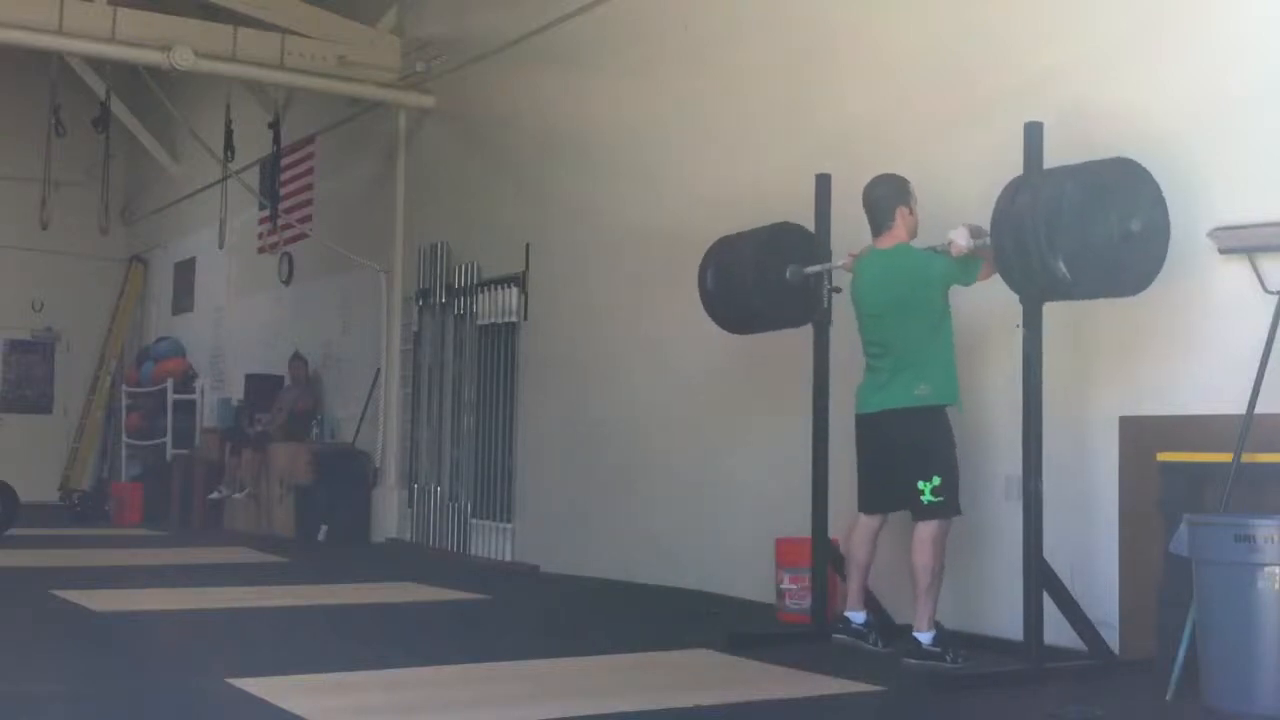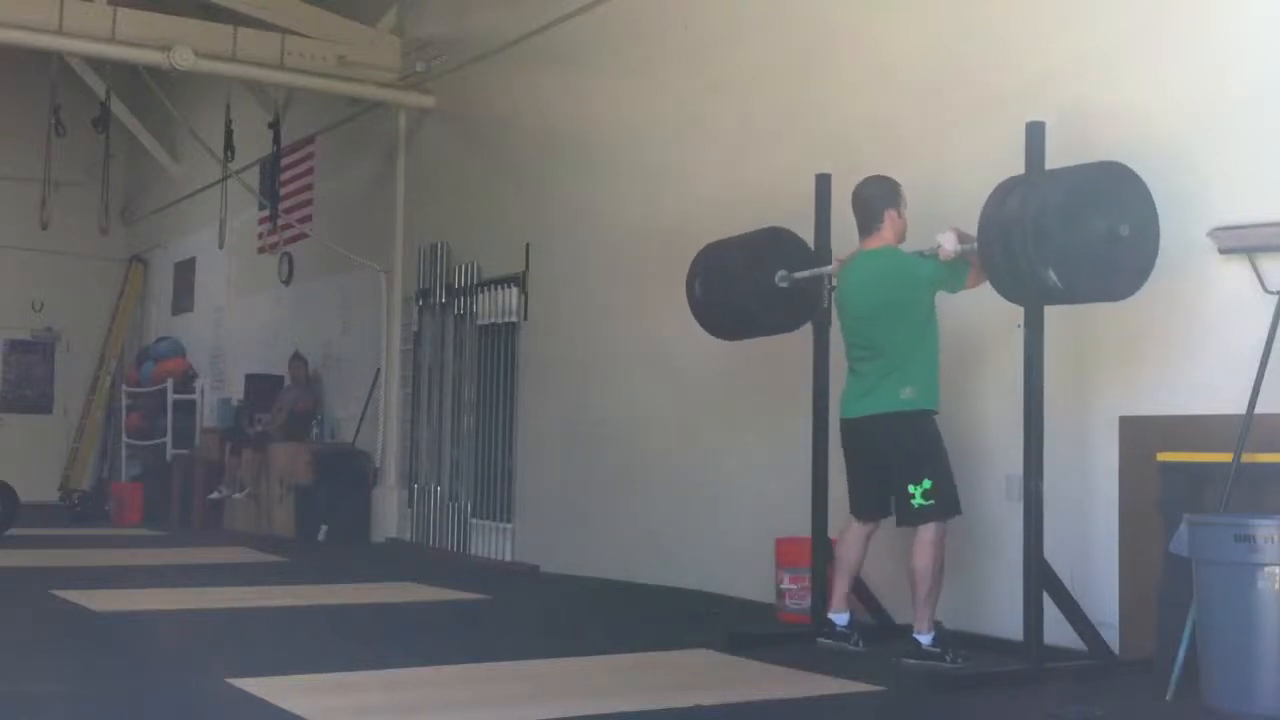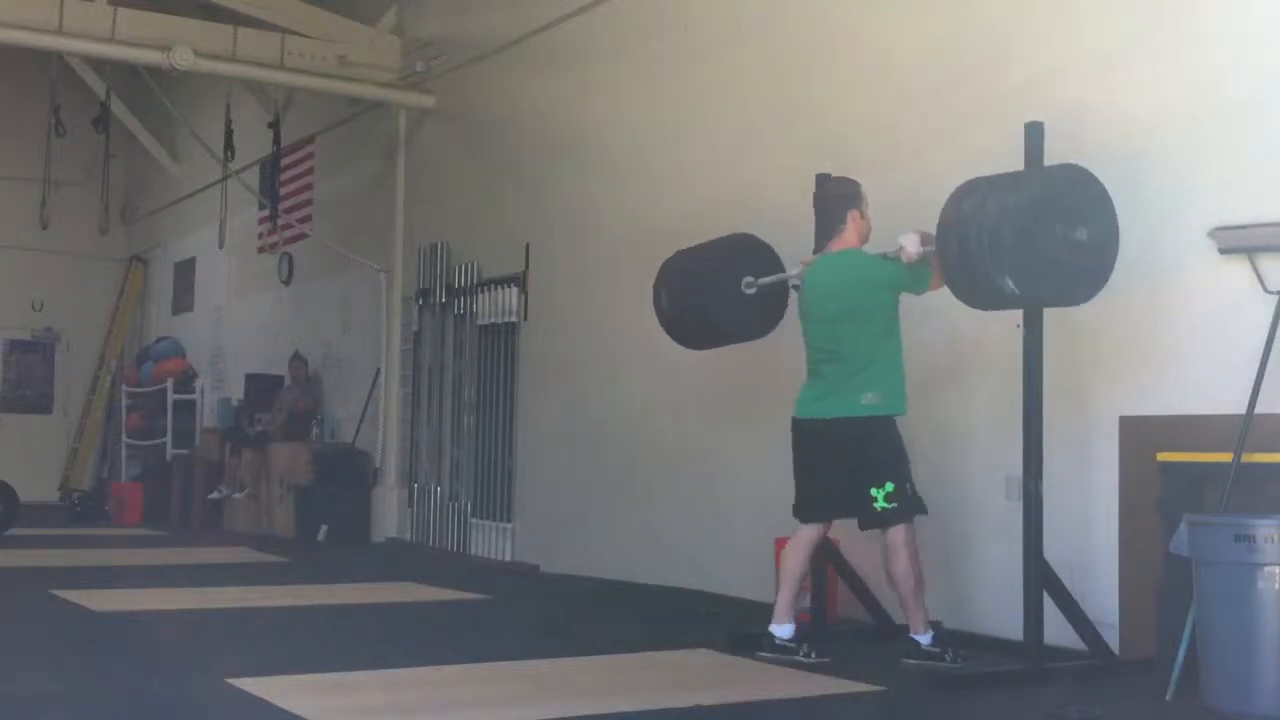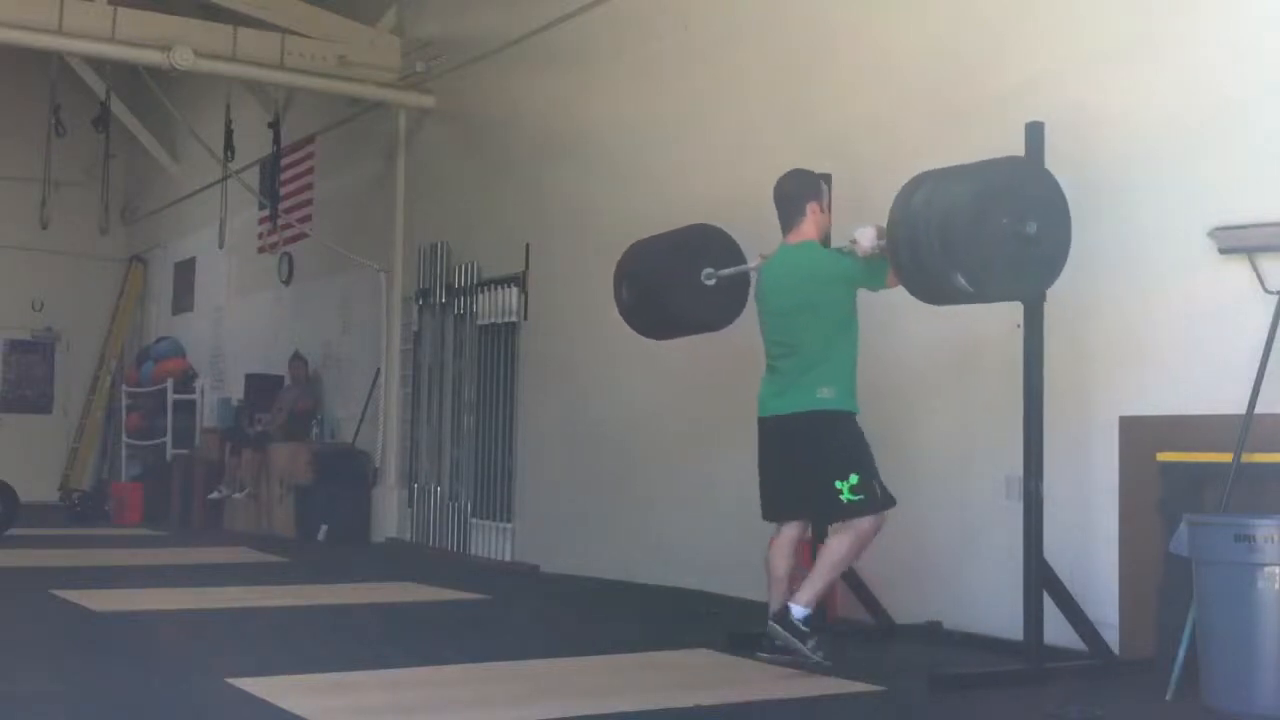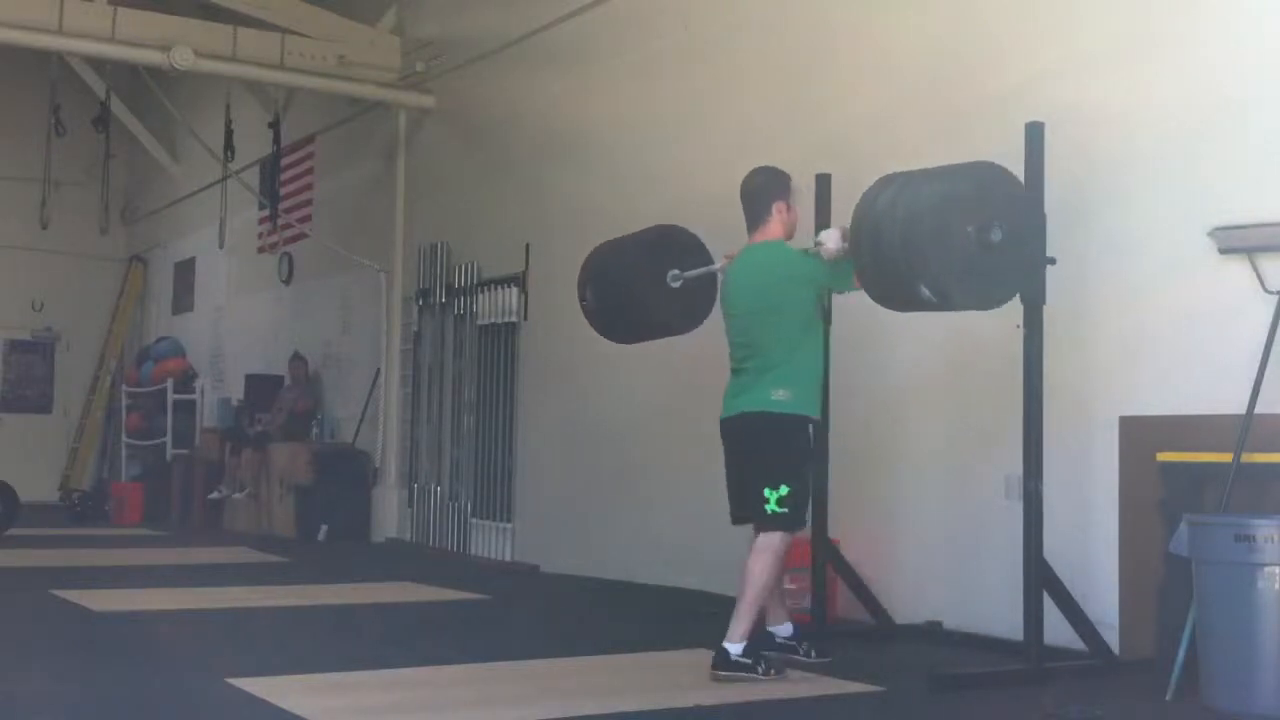
dt=0.3s
person 1, frame 1
left shoulder: (862, 271)
right shoulder: (926, 264)
right elbow: (989, 265)
right wrist: (973, 242)
left hip: (872, 410)
right hip: (918, 410)
left knee: (870, 514)
right knee: (931, 520)
left ankle: (853, 617)
right ankle: (923, 637)
person 1, frame 2
left shoulder: (848, 275)
right shoulder: (912, 268)
right elbow: (975, 274)
right wrist: (959, 248)
left hip: (857, 415)
right hip: (903, 414)
left knee: (863, 519)
right knee: (930, 523)
left ankle: (837, 619)
right ankle: (924, 639)
person 1, frame 3
left shoulder: (811, 277)
right shoulder: (875, 269)
right elbow: (936, 278)
right wrist: (920, 253)
left hip: (811, 418)
right hip: (862, 419)
left knee: (811, 524)
right knee: (899, 526)
left ankle: (779, 632)
right ankle: (923, 640)
person 1, frame 4
left shoulder: (767, 271)
right shoulder: (833, 265)
right elbow: (894, 275)
right wrist: (875, 248)
left hip: (775, 415)
right hip: (822, 413)
left knee: (791, 523)
right knee: (865, 517)
left ankle: (781, 632)
right ankle: (795, 612)
person 1, frame 5
left shoulder: (734, 269)
right shoulder: (797, 265)
right elbow: (861, 280)
right wrist: (840, 250)
left hip: (740, 413)
right hip: (778, 414)
left knee: (768, 526)
right knee: (777, 531)
left ankle: (781, 633)
right ankle: (735, 649)
